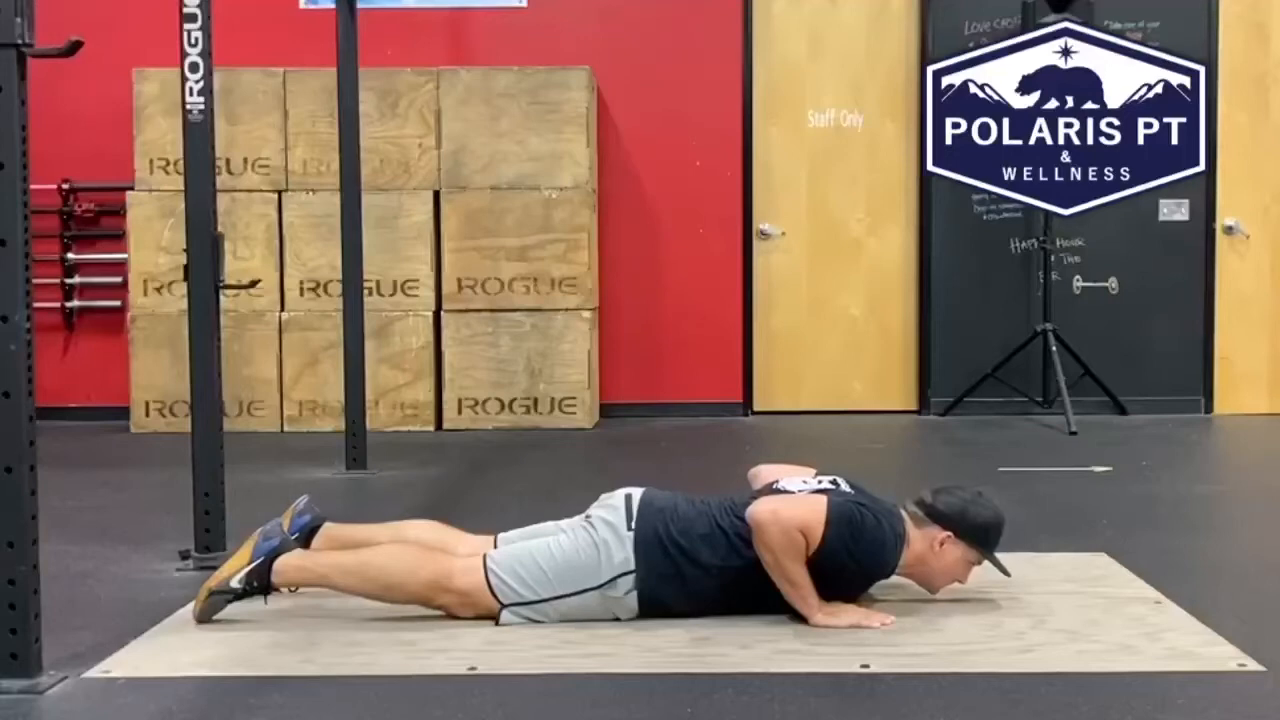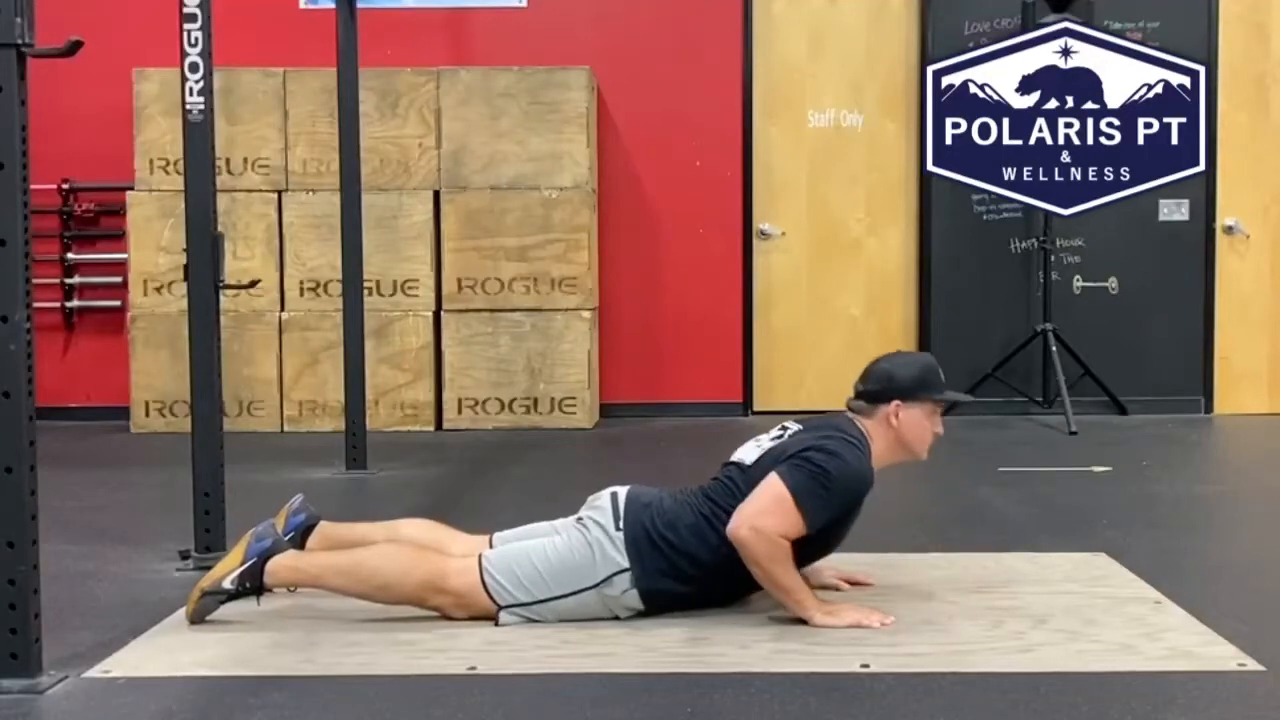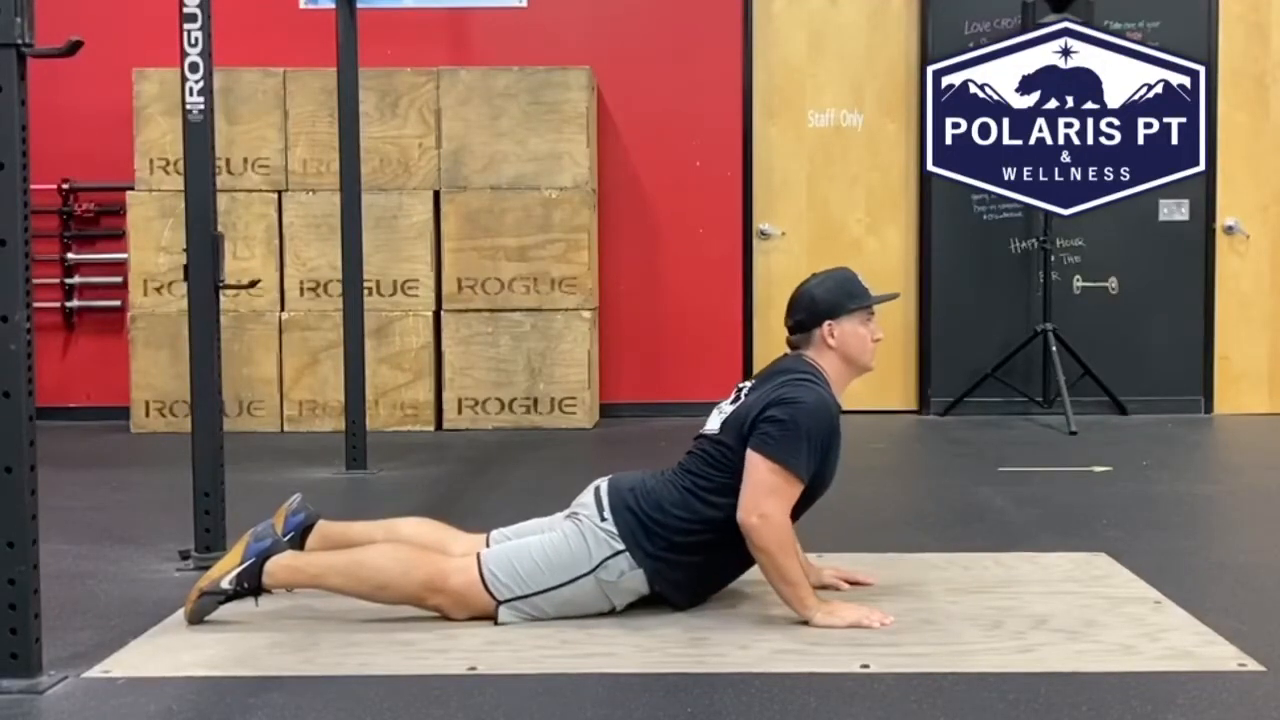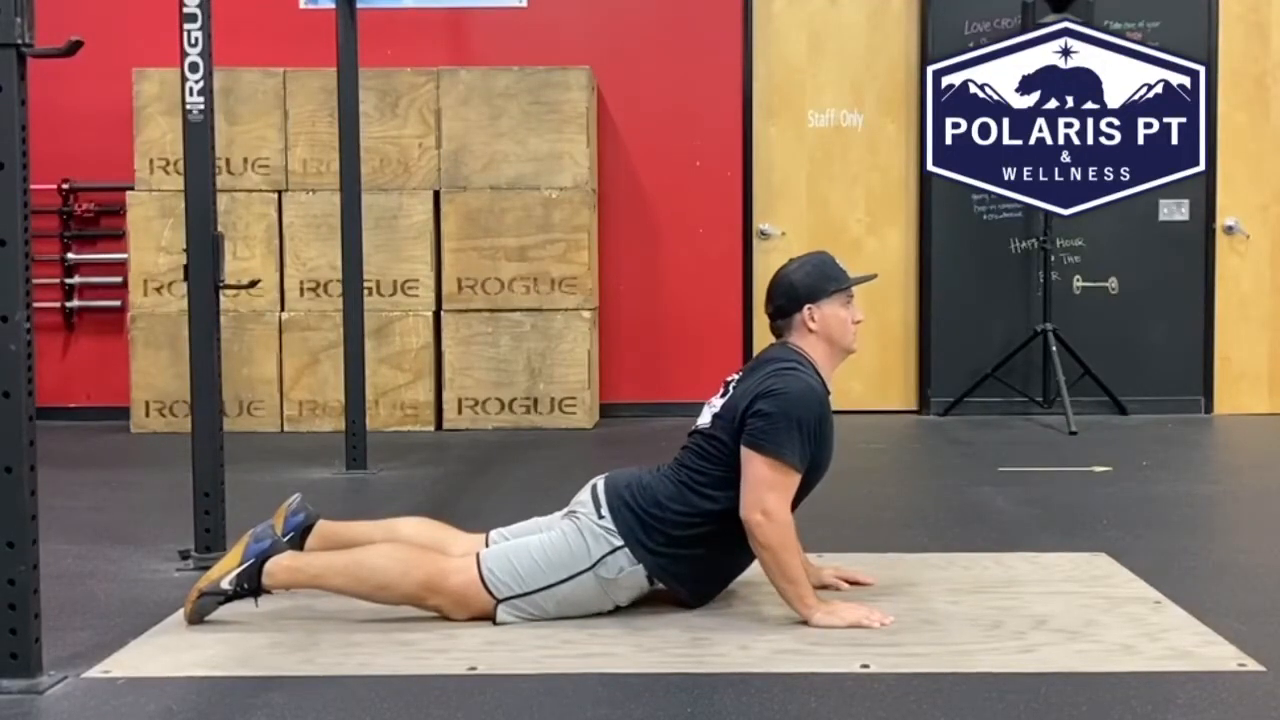
dt=1s
person 1, frame 1
left shoulder: (860, 511)
right shoulder: (873, 539)
left elbow: (766, 474)
right elbow: (769, 516)
right wrist: (817, 605)
left hip: (641, 524)
right hip: (633, 563)
left knee: (467, 550)
right knee: (458, 585)
left ankle: (313, 532)
right ankle: (280, 564)
person 1, frame 2
left shoulder: (824, 434)
right shoulder: (844, 464)
right elbow: (749, 529)
left wrist: (805, 565)
right wrist: (813, 606)
left hip: (629, 522)
right hip: (625, 562)
left knee: (462, 549)
right knee: (451, 585)
left ankle: (308, 532)
right ankle: (274, 566)
person 1, frame 3
left shoulder: (786, 384)
right shoulder: (807, 406)
left elbow: (755, 506)
right elbow: (757, 517)
left wrist: (806, 568)
right wrist: (813, 607)
left hip: (625, 515)
right hip: (625, 549)
left knee: (461, 549)
right knee: (451, 586)
left ankle: (306, 532)
right ankle: (269, 568)
person 1, frame 4
left shoulder: (778, 372)
right shoulder: (794, 392)
left elbow: (761, 502)
right elbow: (761, 513)
left wrist: (805, 568)
right wrist: (813, 607)
left hip: (625, 515)
right hip: (626, 544)
left knee: (462, 548)
right knee: (454, 587)
left ankle: (309, 531)
right ankle: (270, 566)
